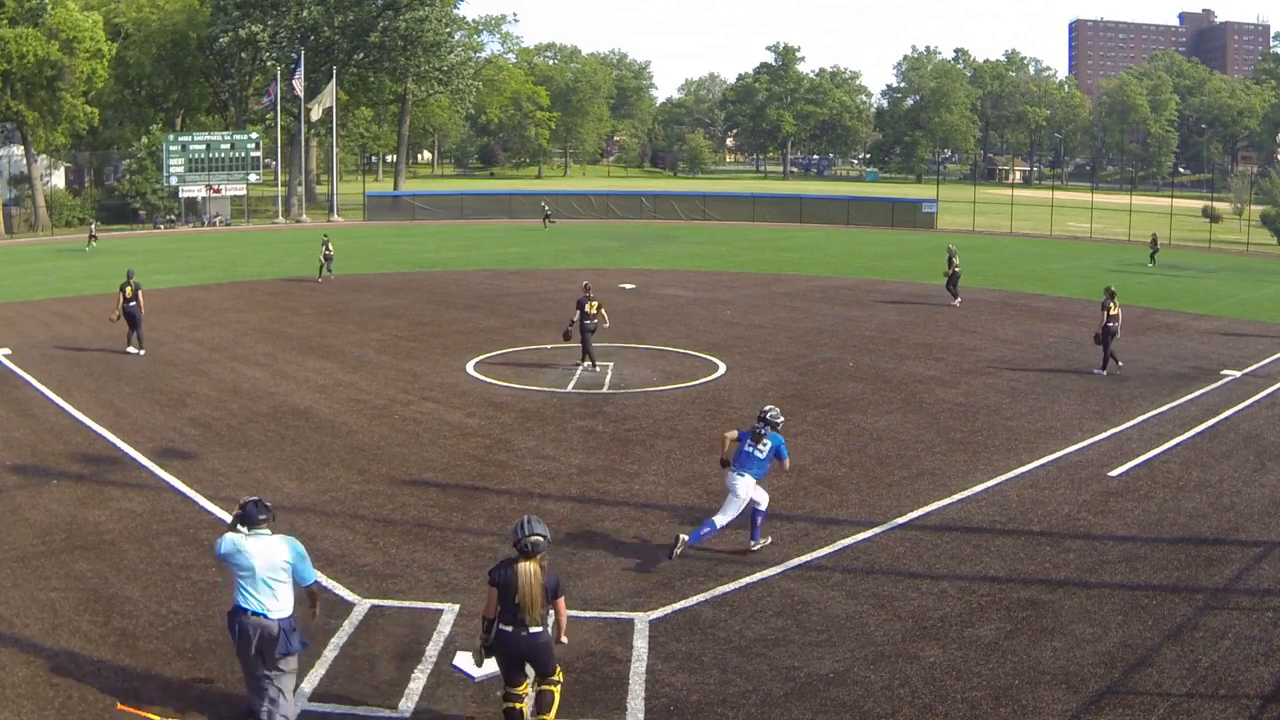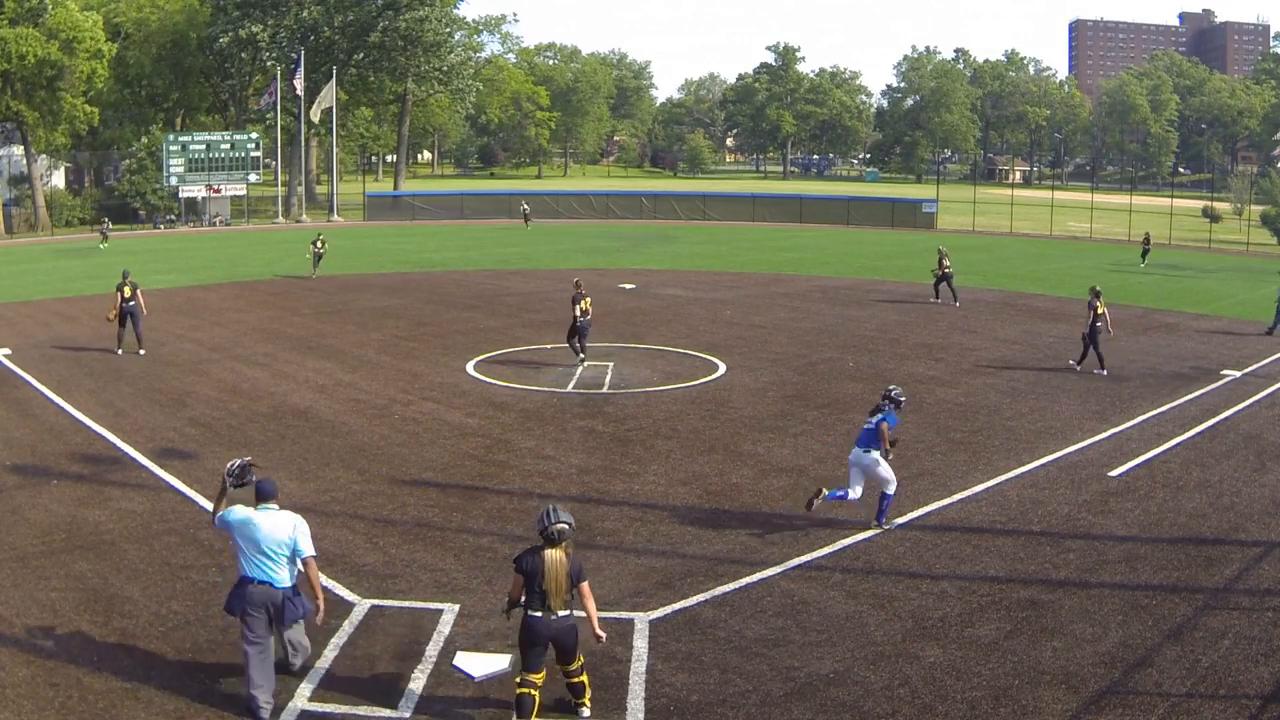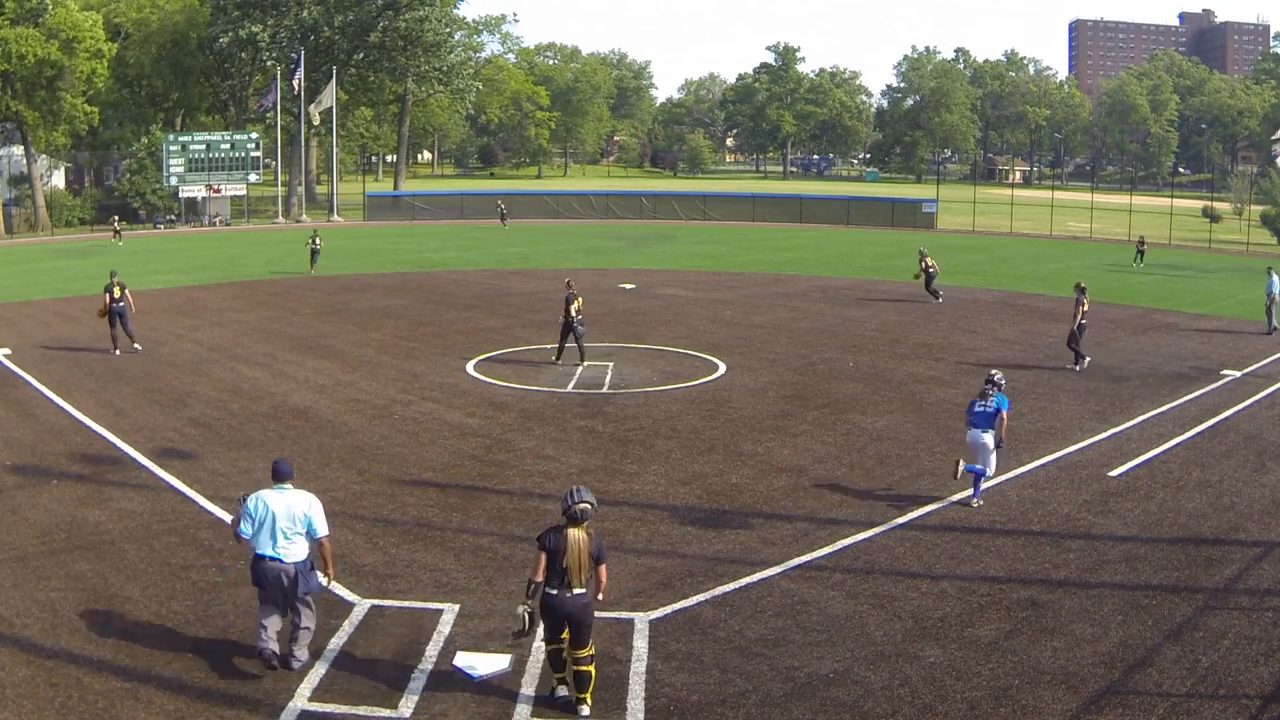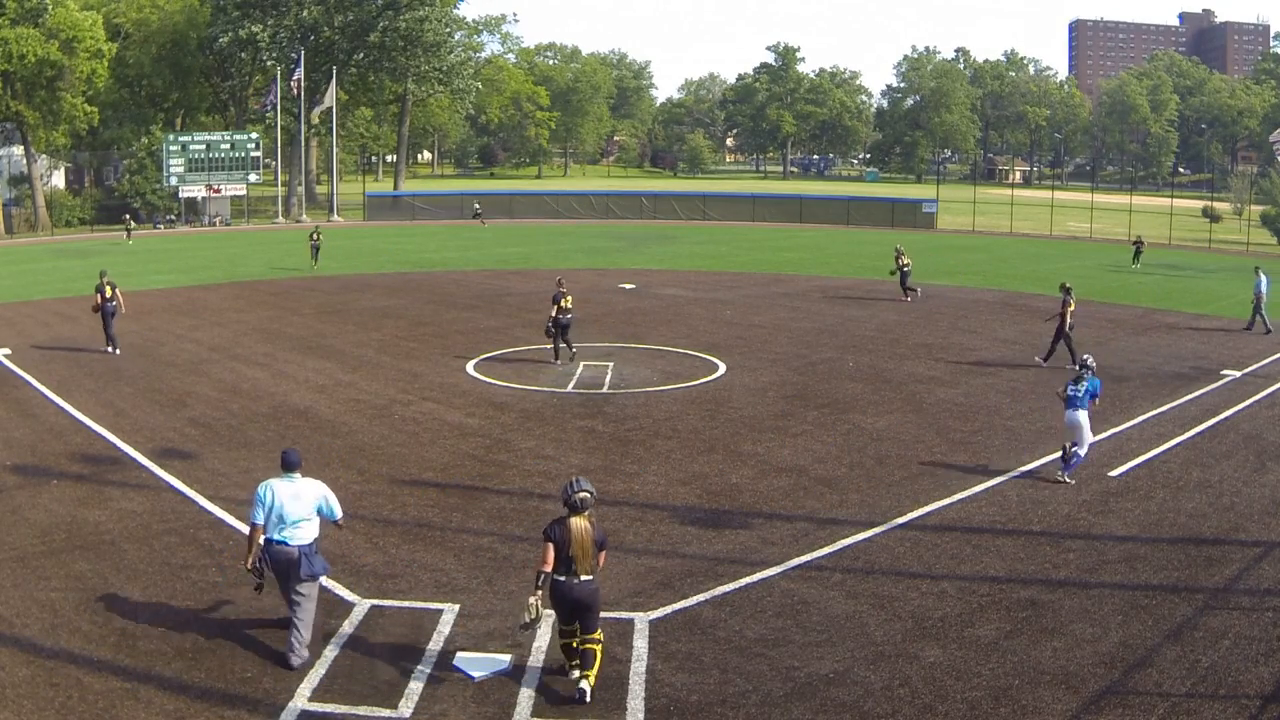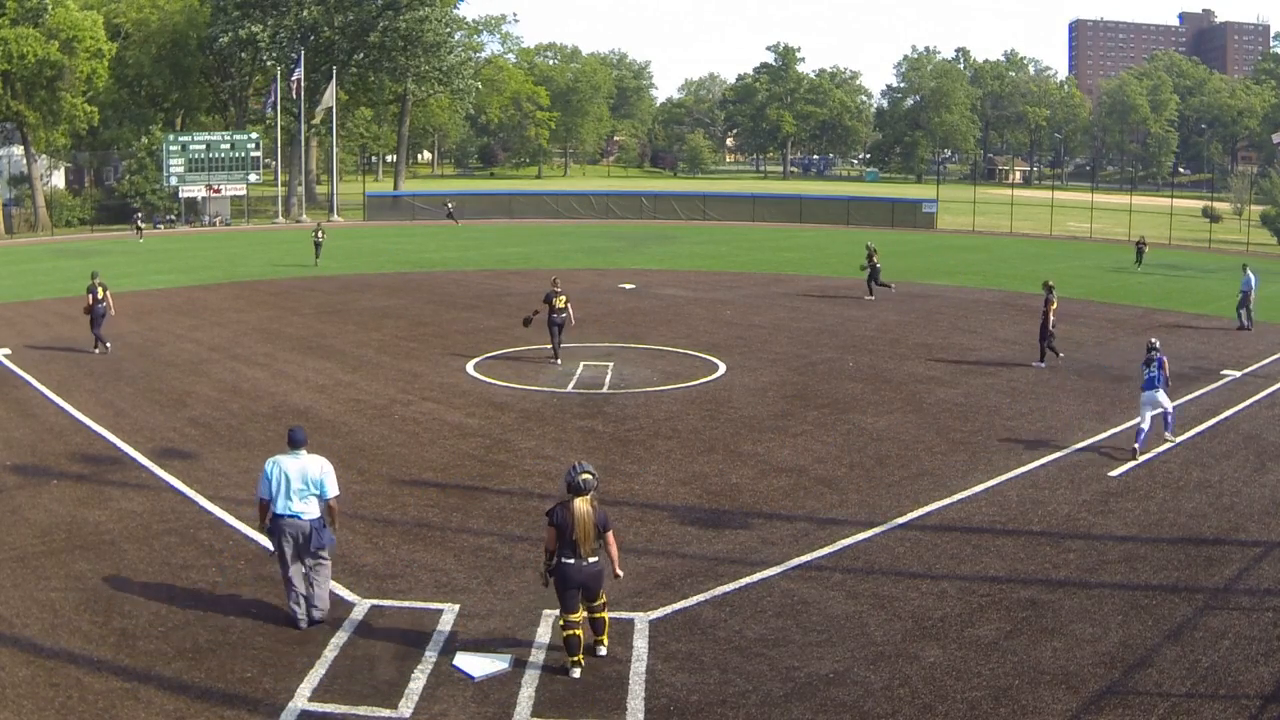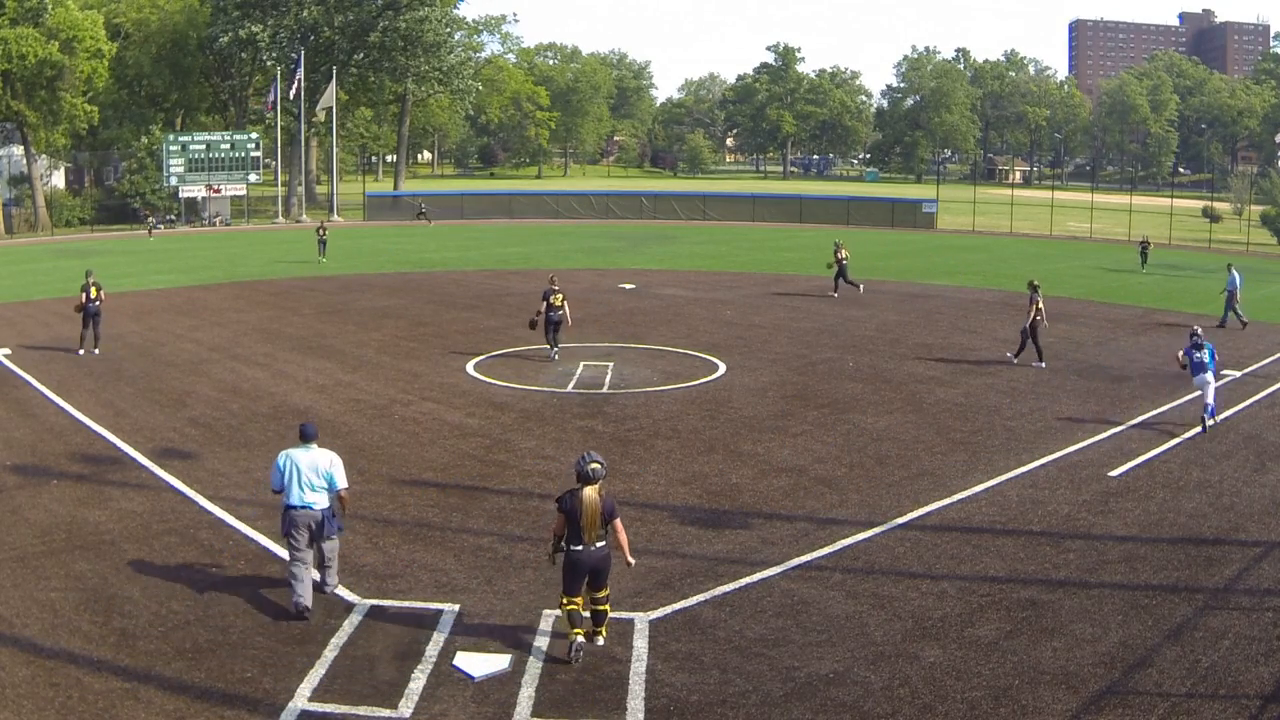
dt=0.3s
person 1, frame 1
left shoulder: (234, 545)
right shoulder: (289, 546)
left elbow: (219, 548)
right elbow: (310, 586)
left wrist: (234, 524)
right wrist: (314, 606)
left hip: (246, 621)
right hip: (280, 622)
left knee: (252, 667)
right knee: (281, 677)
person 1, frame 2
left shoulder: (239, 517)
right shoulder: (294, 521)
left elbow: (217, 518)
right elbow: (308, 561)
left wrist: (224, 488)
right wrist: (319, 597)
left hip: (251, 592)
right hip: (284, 592)
left knee: (255, 646)
right knee: (291, 631)
right ankle: (295, 660)
person 1, frame 3
left shoulder: (256, 500)
right shoulder: (308, 501)
left elbow: (241, 537)
right elbow: (322, 540)
left wrist: (237, 520)
right wrist: (329, 566)
left hip: (266, 566)
right hip: (296, 567)
left knee: (269, 610)
right knee: (302, 611)
left ankle: (267, 646)
right ankle: (297, 656)
person 1, frame 4
left shoulder: (266, 488)
right shoulder: (317, 488)
left elbow: (257, 526)
right elbow: (338, 520)
left wrist: (250, 555)
right wrist: (340, 523)
left hip: (275, 550)
right hip: (303, 552)
left knee: (288, 591)
right knee: (304, 601)
right ankle: (296, 652)
person 1, frame 5
left shoulder: (272, 464)
right shoulder: (321, 464)
left elbow: (263, 500)
right elbow: (331, 502)
left wrist: (263, 522)
right wrist: (334, 523)
left hip: (283, 524)
right hip: (311, 524)
left knee: (291, 570)
right knee: (319, 567)
left ankle: (299, 615)
right ankle: (318, 610)
person 1, frame 6
left shoulder: (285, 457)
right shoulder: (330, 458)
left elbow: (276, 489)
right elbow: (342, 493)
right wrist: (345, 508)
left hip: (295, 515)
right hip: (321, 514)
left knee: (299, 560)
right knee: (327, 550)
left ankle: (301, 600)
right ankle: (329, 582)
person 2, frame 1
left shoulder: (502, 571)
right shoulder: (550, 575)
left elbow: (491, 610)
right elbow: (560, 611)
left wrist: (485, 638)
right wrist: (560, 634)
left hip: (507, 638)
right hip: (537, 640)
left knee: (513, 689)
right knee: (549, 681)
person 2, frame 2
left shoulder: (527, 558)
right shoulder: (573, 562)
left elbow: (515, 592)
right elbow: (586, 598)
left wrist: (509, 606)
right wrist: (596, 628)
left hip: (534, 624)
right hip: (564, 624)
left knee: (530, 675)
right knee: (572, 665)
person 2, frame 3
left shoulder: (550, 536)
right shoulder: (594, 542)
left elbow: (538, 574)
right elbow: (601, 578)
left wrist: (528, 602)
right wrist: (599, 594)
left hip: (552, 601)
right hip: (581, 602)
left knee: (554, 640)
right knee: (581, 652)
left ankle: (561, 685)
right ankle: (583, 702)
person 2, frame 4
left shoulder: (555, 528)
right shoulder: (597, 530)
left elbow: (547, 564)
right elbow: (600, 562)
left wrist: (537, 593)
left hip: (561, 588)
right hip: (588, 589)
left knee: (567, 628)
right knee: (590, 636)
left ankle: (573, 666)
right ankle: (585, 681)
person 2, frame 5
left shoulder: (559, 511)
right shoulder: (599, 513)
left elbow: (550, 545)
right elbow: (610, 544)
left wrist: (547, 566)
right wrist: (616, 568)
left hip: (566, 570)
right hip: (593, 569)
left knee: (570, 618)
right knee: (595, 602)
left ankle: (575, 664)
right ankle: (601, 644)
person 2, frame 6
left shoulder: (568, 498)
right shoulder: (607, 502)
left elbow: (559, 529)
right elbow: (619, 531)
left wrist: (555, 547)
right wrist: (627, 556)
left hip: (575, 556)
right hip: (600, 554)
left knee: (571, 598)
right knee: (599, 594)
left ankle: (577, 636)
right ankle: (598, 634)
